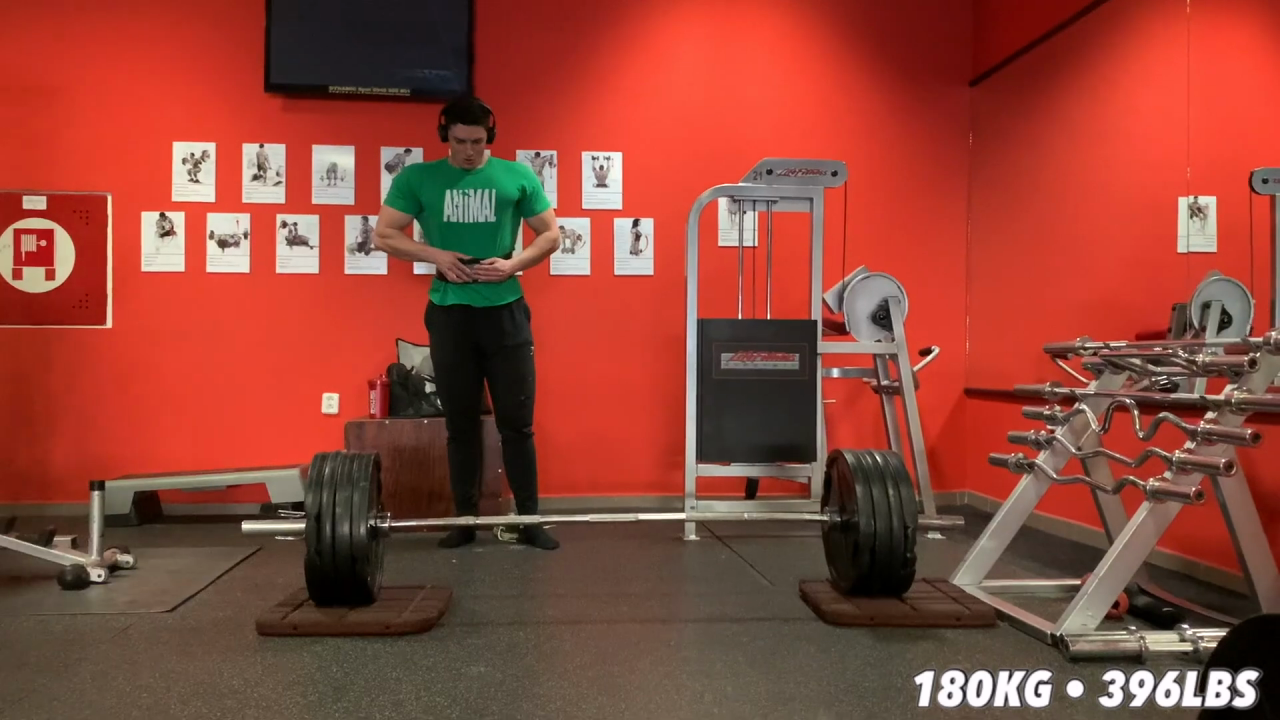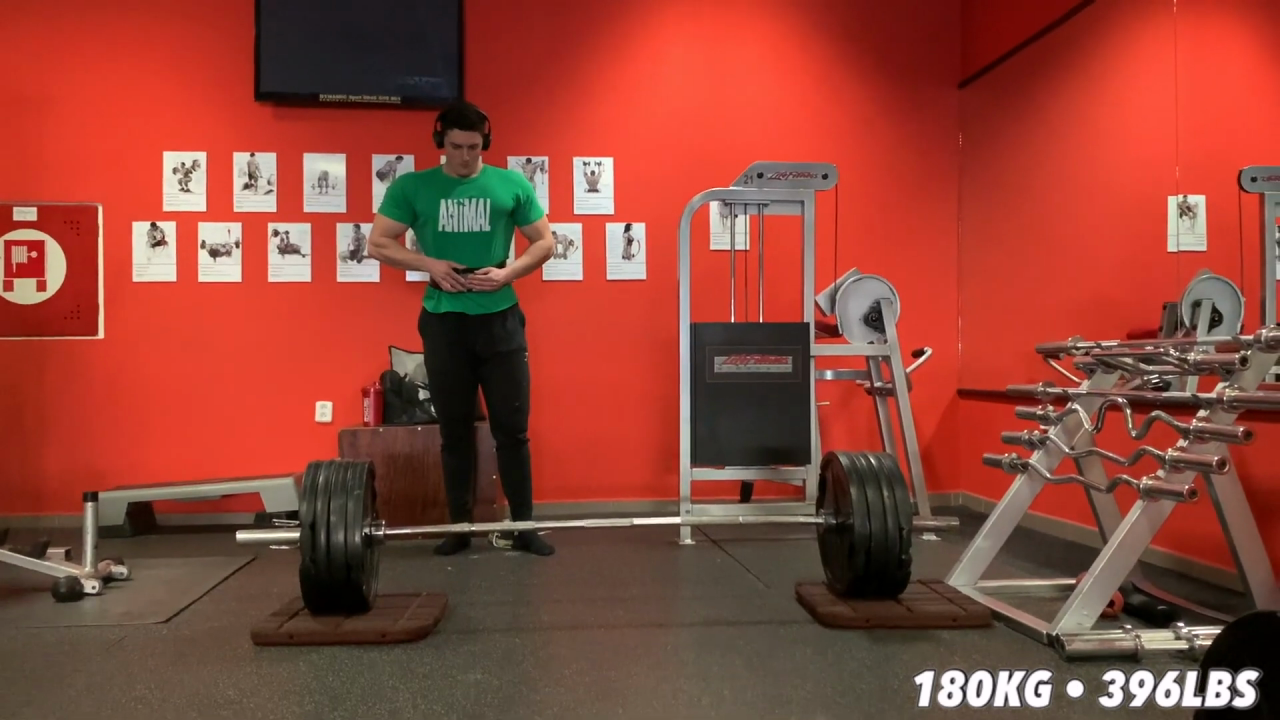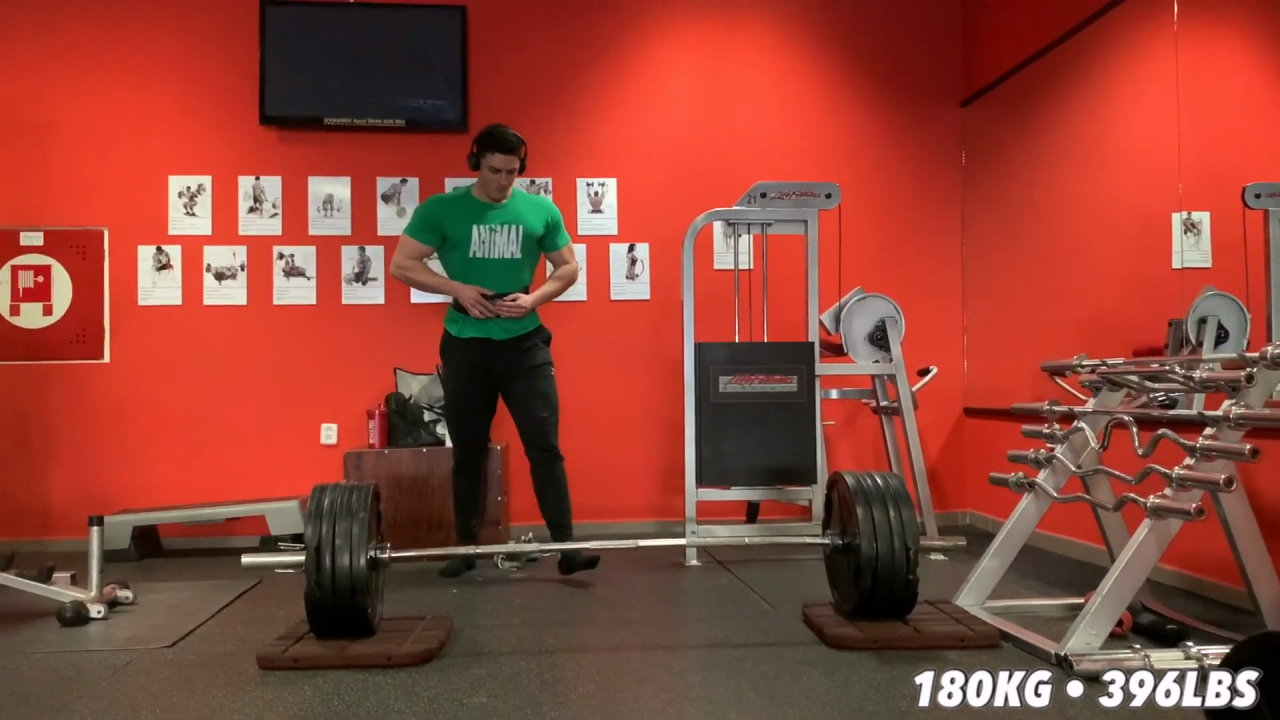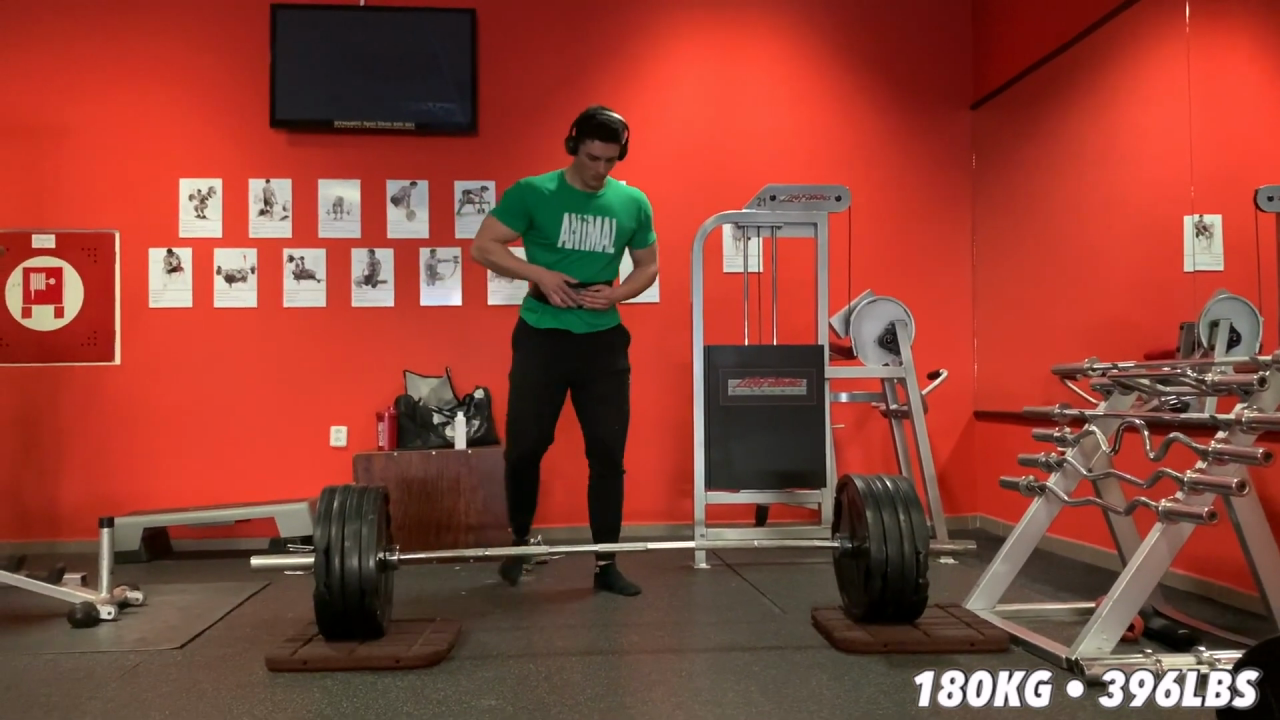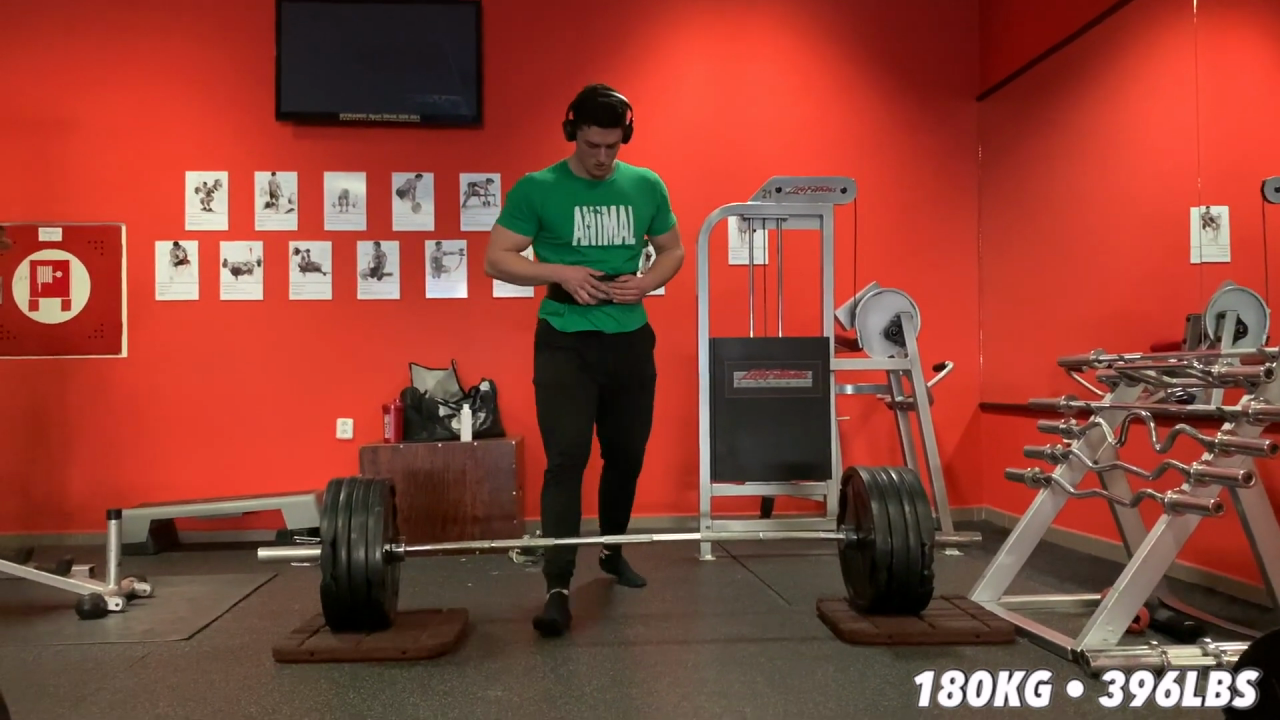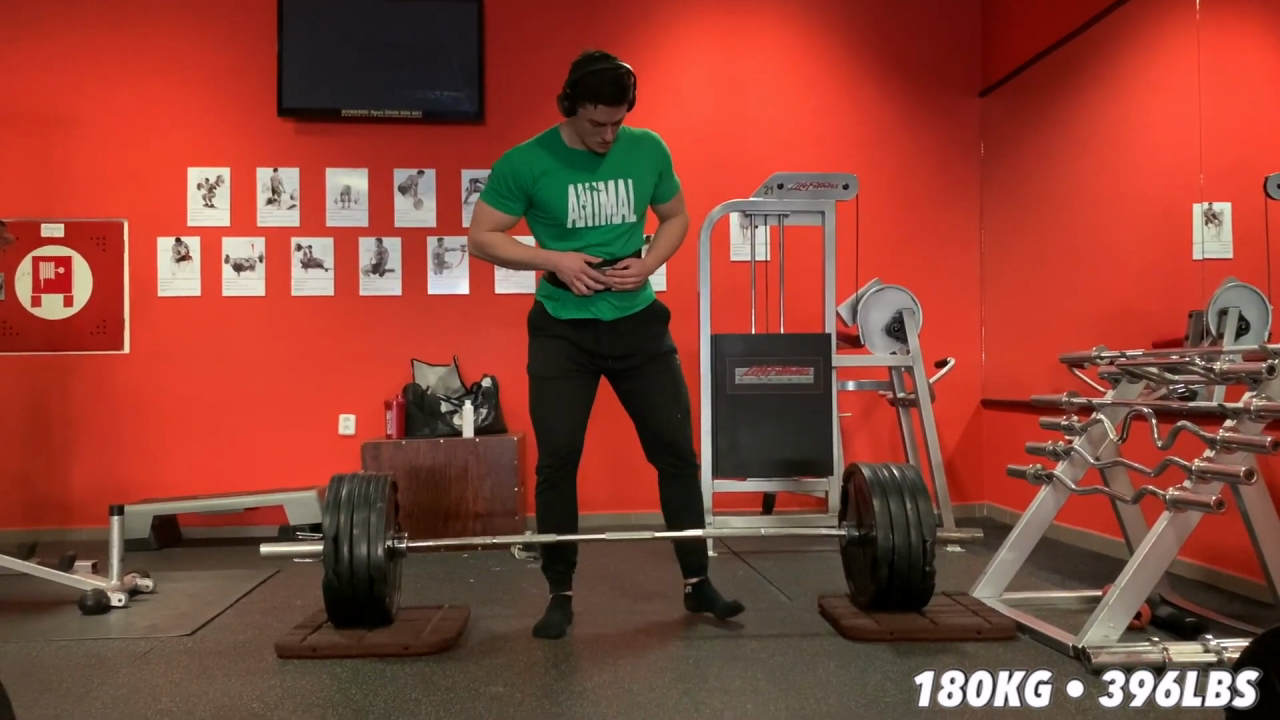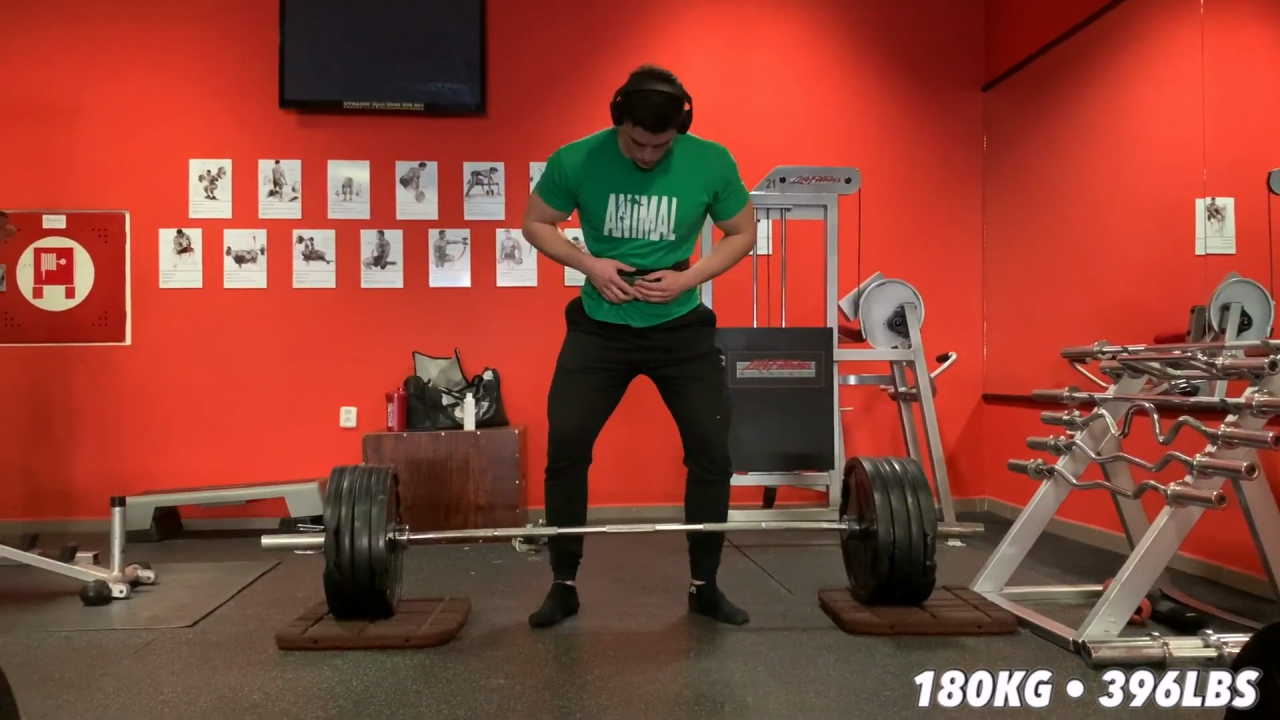
dt=0.5s
person 1, frame 1
left shoulder: (518, 177)
right shoulder: (418, 178)
left elbow: (550, 235)
right elbow: (383, 234)
left wrist: (513, 264)
right wrist: (435, 254)
left hip: (505, 310)
right hip: (449, 312)
left knee: (517, 421)
right knee: (460, 423)
left ankle: (529, 519)
right ankle: (465, 518)
person 1, frame 2
left shoulder: (512, 185)
right shoulder: (412, 187)
left elbow: (544, 242)
right elbow: (378, 244)
left wrist: (507, 272)
right wrist: (429, 263)
left hip: (500, 318)
right hip: (443, 320)
left knee: (511, 428)
right knee: (454, 430)
left ankle: (523, 525)
right ankle: (460, 525)
person 1, frame 3
left shoulder: (541, 210)
right shoulder: (441, 209)
left elbow: (567, 268)
right elbow: (401, 265)
left wrist: (534, 298)
right wrist: (458, 289)
left hip: (524, 343)
right hip: (466, 345)
left knee: (545, 445)
right knee: (468, 452)
left ankle: (566, 548)
right ankle: (466, 547)
person 1, frame 4
left shoulder: (633, 203)
right shoulder: (532, 193)
left elbow: (649, 266)
right elbow: (483, 247)
left wrist: (617, 293)
right wrist: (539, 274)
left hip: (603, 341)
right hip: (541, 336)
left knee: (608, 455)
right knee: (525, 448)
left ankle: (605, 563)
right ankle: (518, 541)
person 1, frame 5
left shoulder: (647, 185)
right shoulder: (536, 190)
left elbow: (674, 251)
right elbow: (495, 259)
left wrist: (646, 283)
right wrist: (560, 272)
left hip: (630, 338)
right hip: (566, 341)
left knee: (626, 458)
right knee: (566, 460)
left ankle: (610, 551)
right ankle: (558, 590)
person 1, frame 6
left shoulder: (649, 150)
right shoulder: (524, 164)
left elbow: (677, 217)
right elbow: (481, 236)
left wrist: (649, 262)
right wrist: (555, 260)
left hip: (638, 322)
right hip: (564, 329)
left knee: (676, 450)
right knee: (558, 460)
left ankle: (696, 582)
right ankle: (560, 593)
person 1, frame 7
left shoulder: (713, 163)
right shoulder: (575, 161)
left elbow: (743, 233)
right elbow: (535, 224)
left wrist: (689, 276)
right wrist: (589, 263)
left hip: (681, 327)
right hip: (599, 326)
left knee: (711, 451)
right knee: (566, 446)
left ankle: (704, 585)
right ankle: (563, 584)
